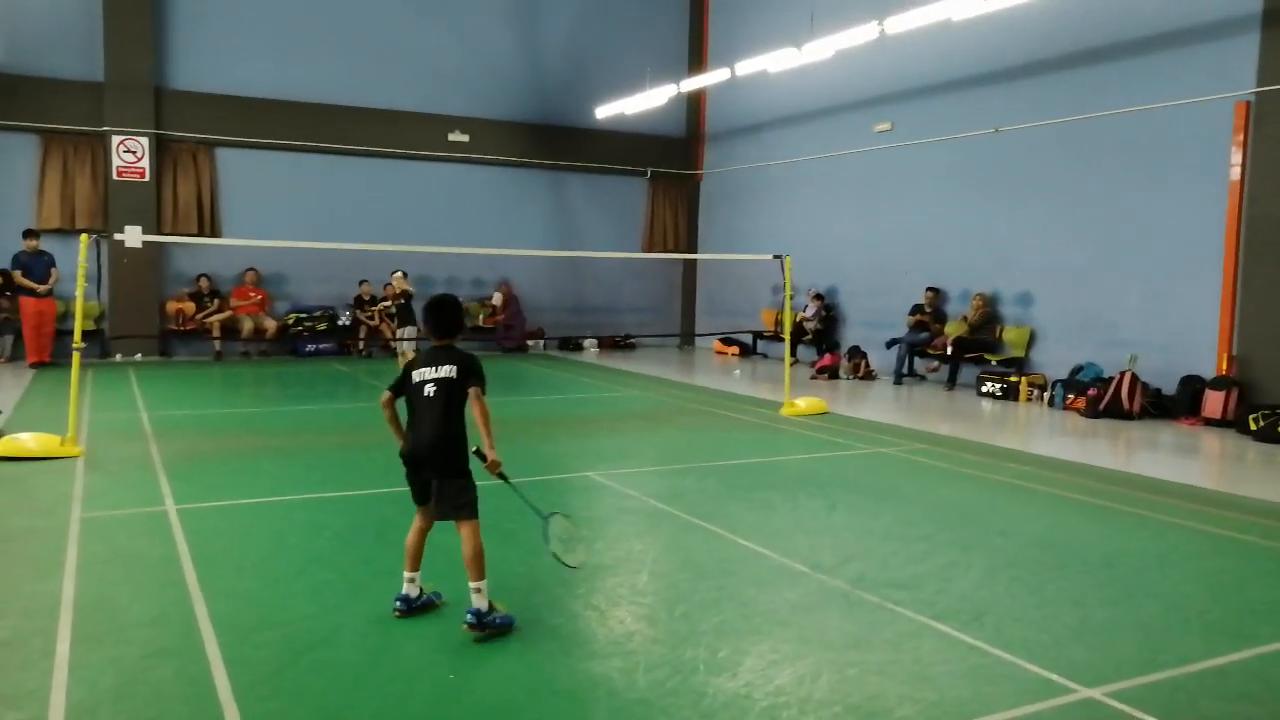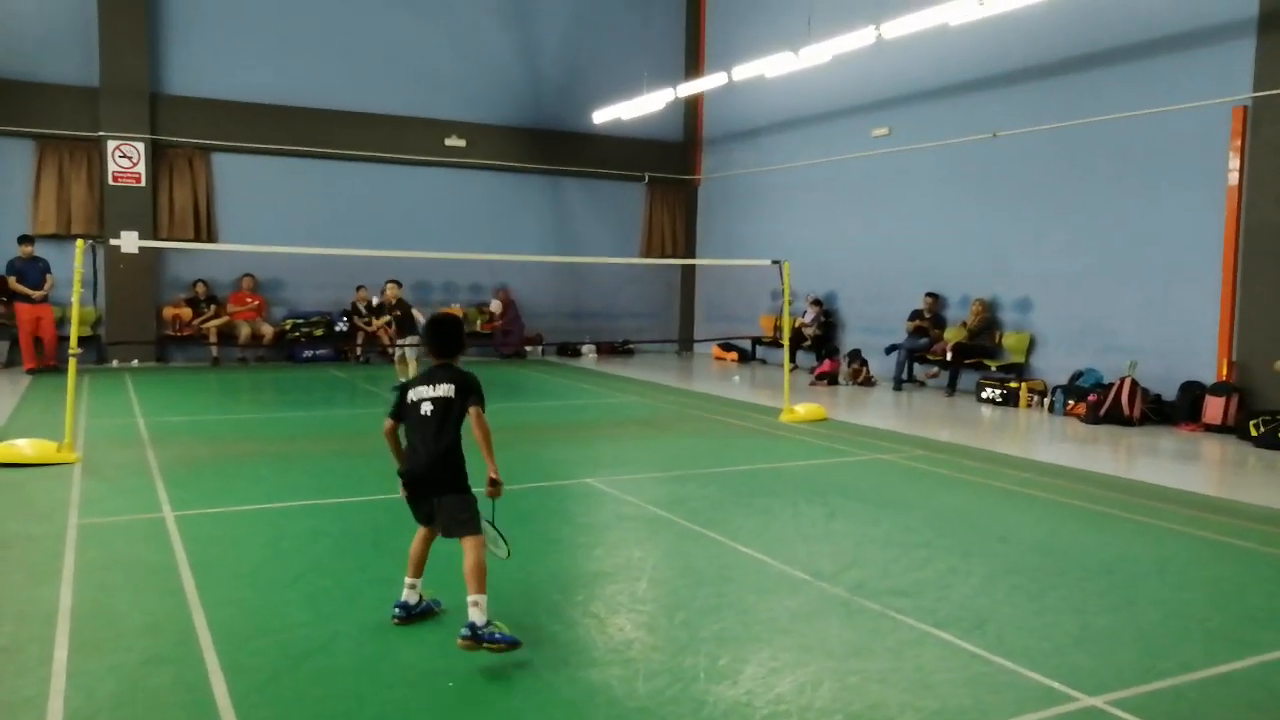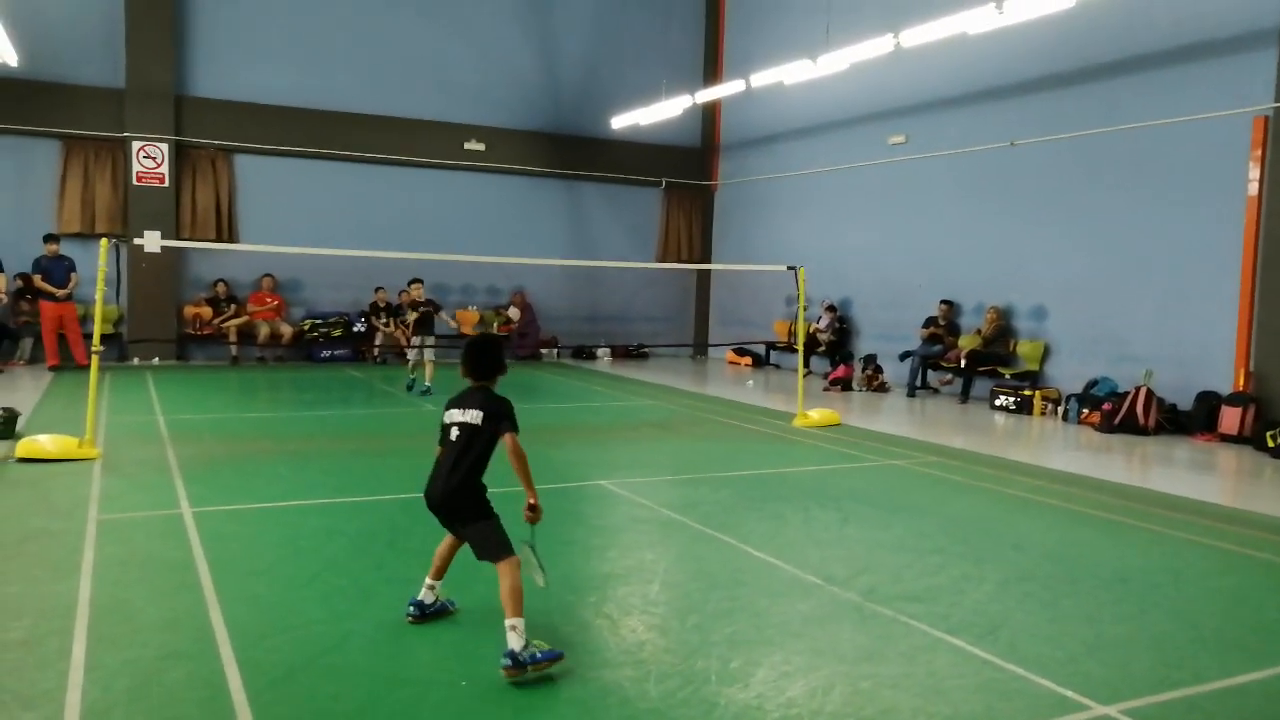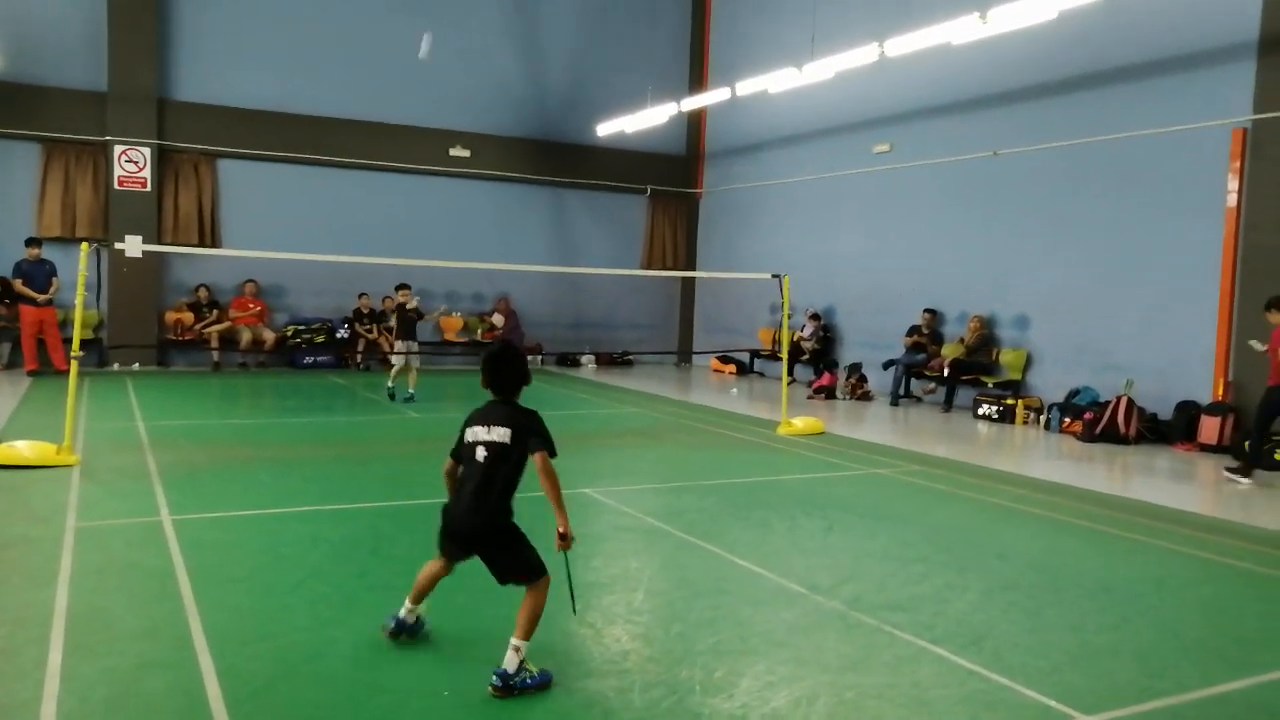
dt=0.2s
person 1, frame 1
left shoulder: (414, 364)
right shoulder: (466, 361)
left elbow: (386, 402)
right elbow: (476, 400)
left wrist: (403, 441)
right wrist: (489, 448)
left hip: (415, 453)
right hip: (449, 453)
left knee: (424, 517)
right knee: (468, 525)
left ankle: (409, 594)
right ankle: (480, 609)
person 1, frame 2
left shoulder: (413, 384)
right shoulder: (464, 381)
left elbow: (389, 428)
right elbow: (476, 419)
right wrist: (492, 469)
left hip: (413, 471)
right hip: (446, 471)
left knee: (428, 527)
right knee: (472, 541)
left ankle: (409, 601)
right ankle: (477, 624)
person 1, frame 3
left shoulder: (452, 403)
right shoulder: (497, 405)
right elbow: (512, 446)
right wrist: (531, 495)
left hip: (435, 492)
right hip: (465, 495)
left knee: (456, 534)
right knee: (508, 563)
left ankle: (424, 601)
right ankle: (517, 650)
person 1, frame 4
left shoulder: (475, 418)
right shoulder: (527, 420)
left elbow: (451, 470)
right elbow: (543, 466)
right wrist: (562, 520)
left hip: (456, 515)
right hip: (491, 521)
left knee: (444, 561)
right knee: (537, 582)
left ankle: (404, 619)
right ankle: (510, 671)
